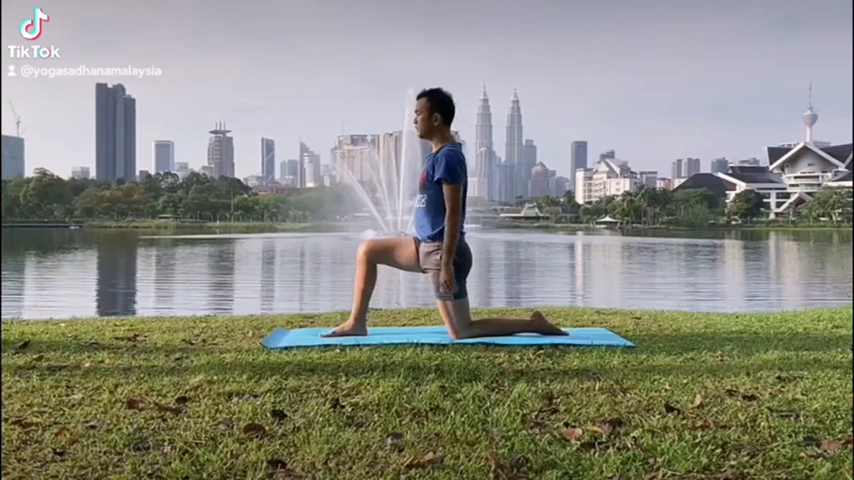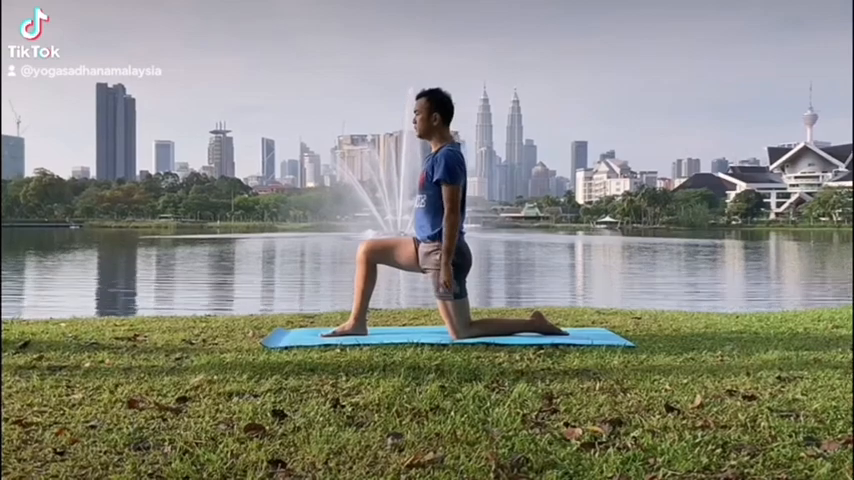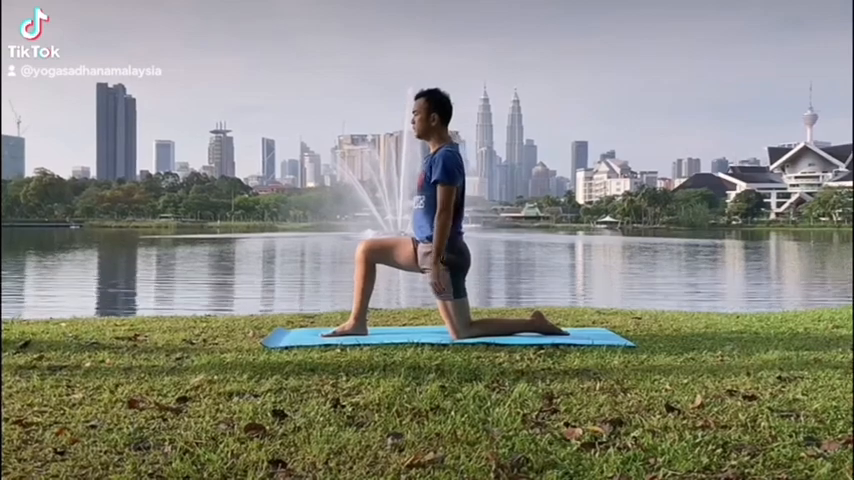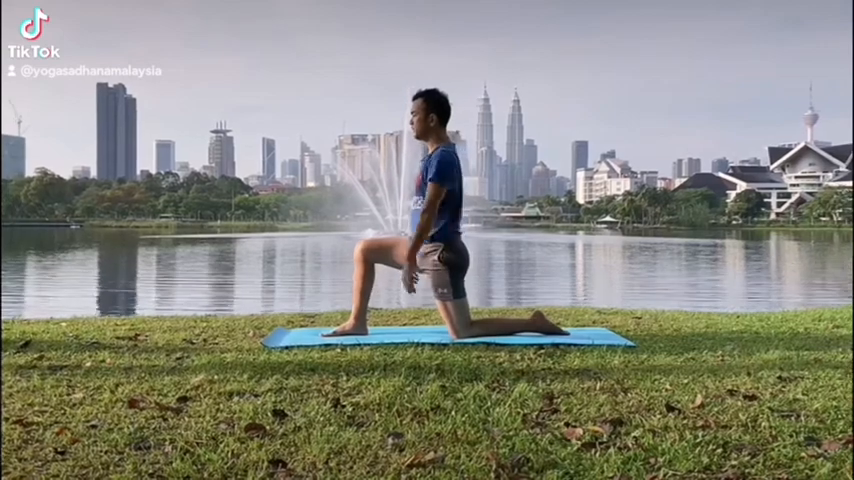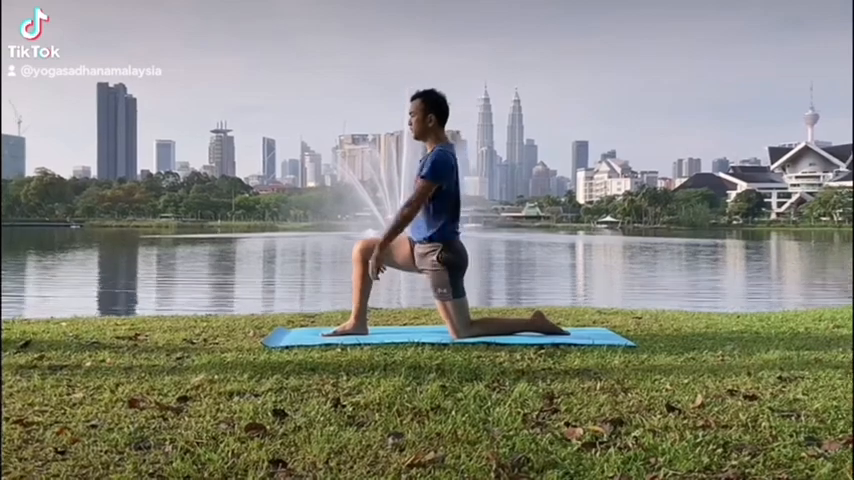
dt=0.1s
person 1, frame 1
left shoulder: (448, 157)
right shoulder: (438, 155)
left elbow: (453, 212)
left wrist: (447, 263)
left hip: (442, 251)
right hip: (426, 246)
left knee: (462, 332)
right knee: (367, 251)
left ankle: (533, 324)
right ankle: (356, 323)
person 1, frame 2
left shoulder: (447, 157)
right shoulder: (437, 155)
left elbow: (452, 213)
left wrist: (446, 264)
left hip: (441, 252)
right hip: (425, 246)
left knee: (462, 332)
right knee: (367, 250)
left ankle: (533, 324)
right ankle: (357, 322)
person 1, frame 3
left shoulder: (446, 158)
right shoulder: (437, 156)
left elbow: (444, 214)
left wrist: (436, 265)
right wrist: (424, 256)
left hip: (444, 253)
right hip: (426, 247)
left knee: (462, 332)
right knee: (365, 250)
left ankle: (533, 324)
right ankle: (357, 322)
person 1, frame 4
left shoulder: (442, 158)
right shoulder: (436, 155)
left elbow: (429, 212)
left wrist: (409, 261)
right wrist: (412, 255)
left hip: (441, 253)
right hip: (426, 247)
left knee: (462, 331)
right knee: (363, 250)
left ankle: (533, 323)
right ankle: (357, 322)
person 1, frame 5
left shoulder: (440, 158)
right shoulder: (437, 155)
left elbow: (412, 206)
right elbow: (417, 205)
left wrist: (381, 248)
right wrist: (379, 246)
left hip: (440, 253)
right hip: (422, 246)
left knee: (463, 331)
right knee: (362, 249)
left ankle: (534, 323)
right ankle: (357, 322)
